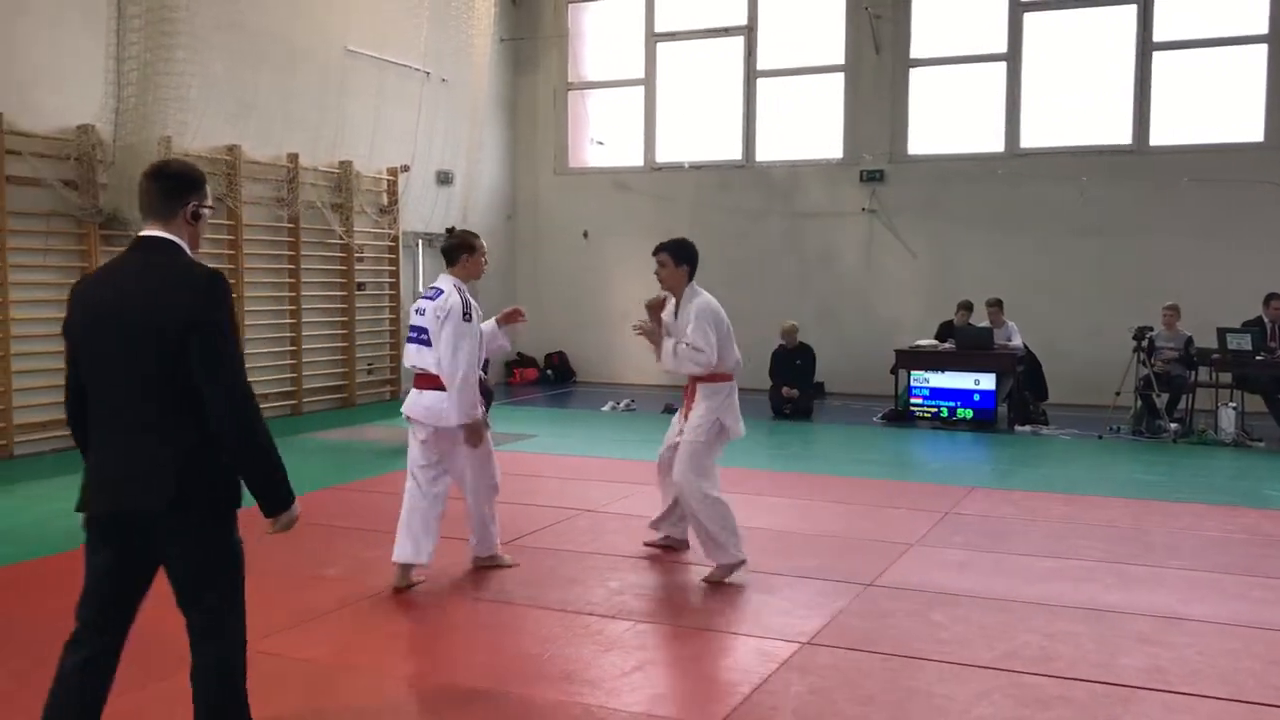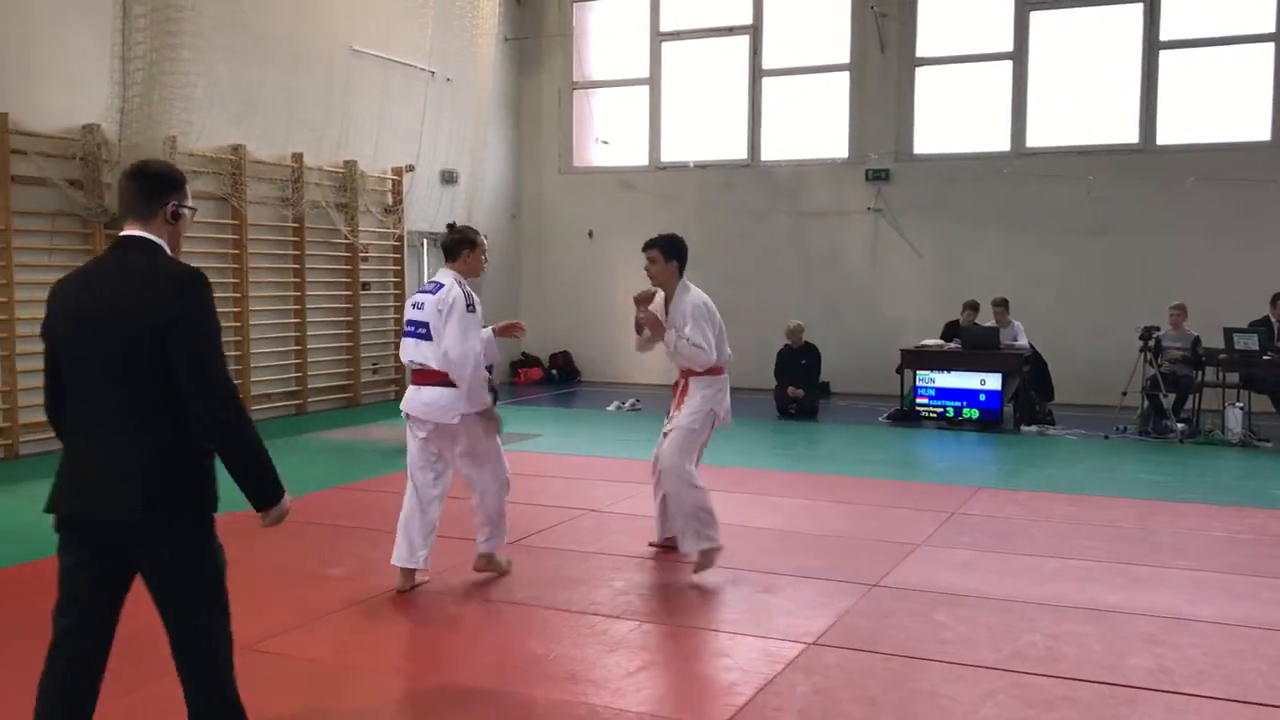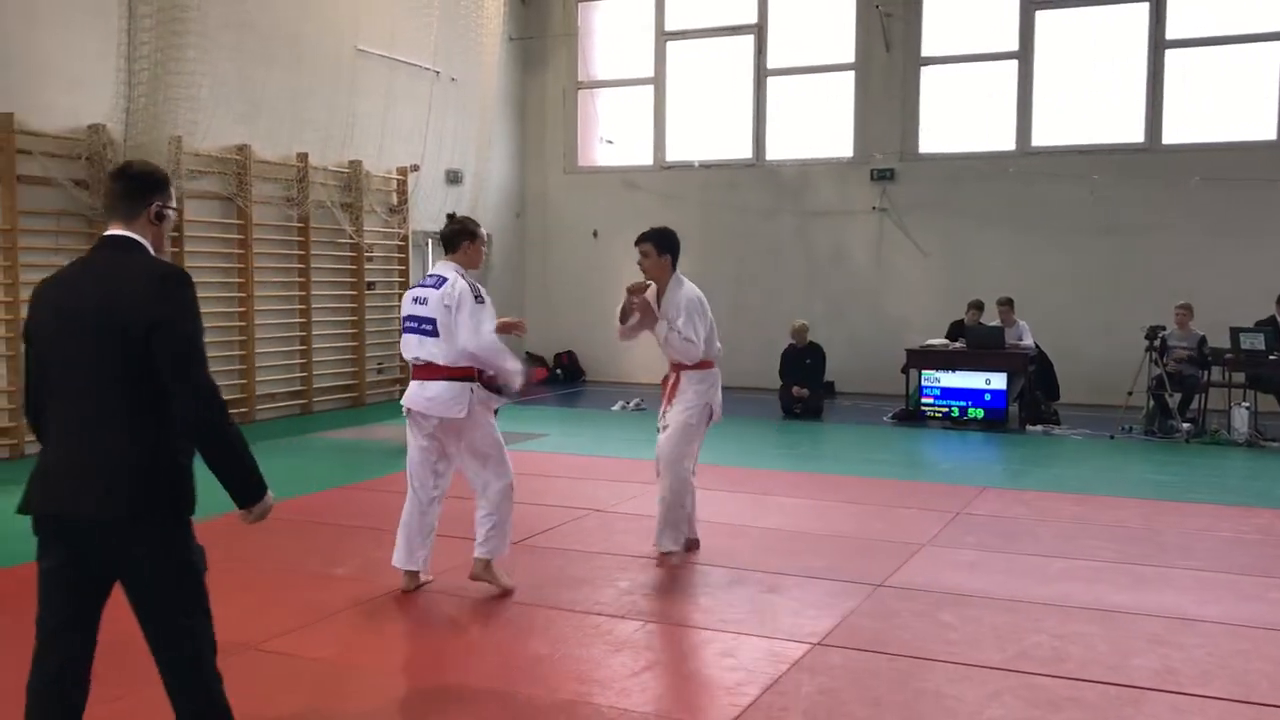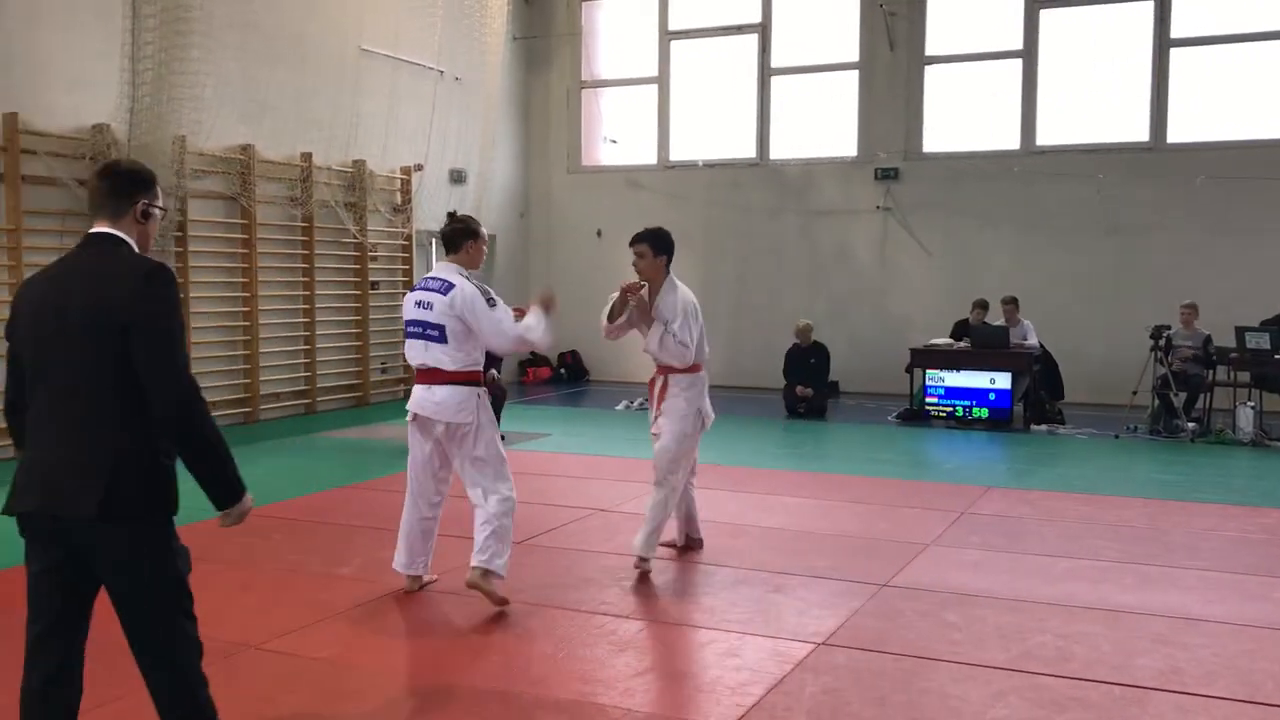
dt=0.1s
person 1, frame 1
left shoulder: (90, 289)
right shoulder: (200, 286)
left elbow: (76, 400)
right elbow: (231, 404)
right wrist: (277, 495)
left hip: (112, 491)
right hip: (190, 491)
left knee: (96, 634)
right knee: (215, 632)
person 1, frame 2
left shoulder: (69, 290)
right shoulder: (180, 285)
left elbow: (56, 402)
right elbow: (214, 402)
right wrist: (266, 490)
left hip: (84, 494)
right hip: (165, 494)
left knee: (76, 642)
right knee: (200, 633)
person 1, frame 3
left shoulder: (51, 289)
right shoulder: (161, 282)
left elbow: (35, 403)
right elbow: (195, 402)
right wrist: (250, 486)
left hip: (58, 494)
right hip: (138, 496)
left knee: (58, 647)
right knee: (182, 636)
person 1, frame 4
right shoulder: (144, 279)
right elbow: (175, 400)
right wrist: (228, 487)
right hip: (123, 494)
left knee: (53, 647)
right knee: (166, 637)
person 2, frame 1
left shoulder: (430, 296)
right shoulder: (459, 300)
right elbow: (458, 366)
left wrist: (498, 324)
right wrist: (472, 417)
left hip: (419, 400)
right hip: (449, 404)
left knee: (423, 485)
right knee: (481, 482)
left ankle: (405, 567)
right ankle: (485, 553)
person 2, frame 2
left shoulder: (424, 292)
right shoulder: (461, 294)
right elbow: (462, 357)
left wrist: (493, 333)
right wrist: (482, 405)
left hip: (418, 396)
right hip: (450, 399)
left knee: (423, 486)
right knee: (491, 478)
left ankle: (407, 570)
right ankle: (487, 553)
person 2, frame 3
left shoulder: (419, 288)
right shoulder: (464, 288)
right elbow: (480, 348)
left wrist: (493, 326)
right wrist: (513, 374)
left hip: (419, 391)
right hip: (456, 394)
left knee: (424, 486)
right knee: (495, 479)
left ankle: (410, 570)
right ankle: (485, 561)
person 2, frame 4
left shoulder: (416, 289)
right shoulder: (469, 291)
right elbow: (509, 339)
left wrist: (506, 321)
right wrist: (538, 315)
left hip: (423, 395)
right hip: (460, 399)
left knee: (423, 490)
right knee: (494, 489)
left ankle: (413, 572)
right ankle: (484, 570)
person 3, frame 1
left shoulder: (701, 307)
right shoulder: (675, 304)
left elbow: (700, 360)
right elbow: (666, 354)
left wrist: (663, 339)
right wrist: (655, 322)
left hip: (714, 397)
right hip: (697, 395)
left knee: (691, 479)
right knee: (668, 465)
left ankle: (729, 554)
right ankle: (672, 533)
person 3, frame 2
left shoulder: (693, 304)
right shoulder: (662, 298)
left elbow: (703, 357)
right elbow: (643, 344)
left wrist: (662, 329)
right wrist: (642, 315)
left hip: (705, 390)
right hip: (687, 388)
left knee: (675, 464)
right knee: (663, 463)
left ankle: (706, 541)
right ankle: (672, 534)
person 3, frame 3
left shoulder: (687, 297)
right shoulder: (651, 291)
left elbow: (690, 351)
right elbow: (626, 332)
left wrist: (655, 319)
right wrist: (629, 303)
left hip: (698, 384)
right hip: (677, 382)
left knee: (672, 459)
right knee: (675, 460)
left ankle: (669, 541)
right ankle: (683, 535)
person 3, frame 4
left shoulder: (681, 300)
right shoulder: (641, 292)
left elbow: (681, 355)
right elbow: (610, 331)
left wrist: (648, 320)
right wrist: (619, 302)
left hip: (685, 388)
right hip: (664, 385)
left knee: (667, 467)
right knee: (678, 466)
left ankle: (646, 550)
right ankle: (689, 534)
